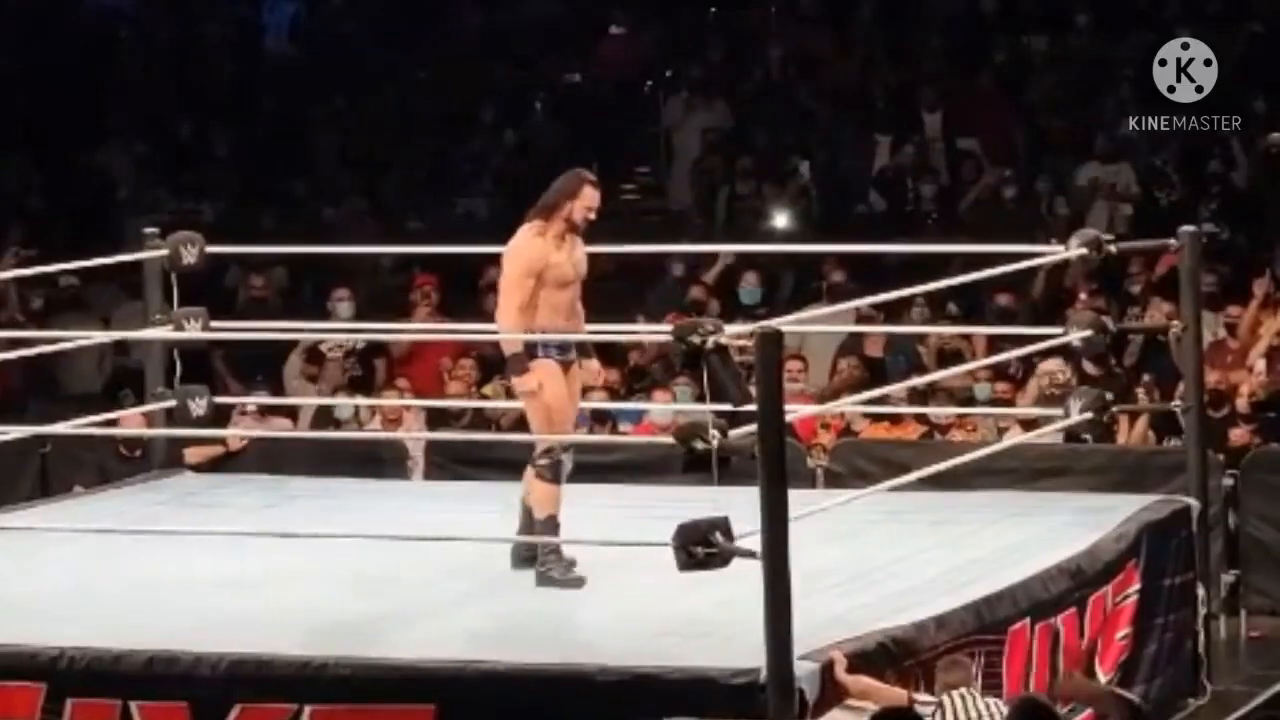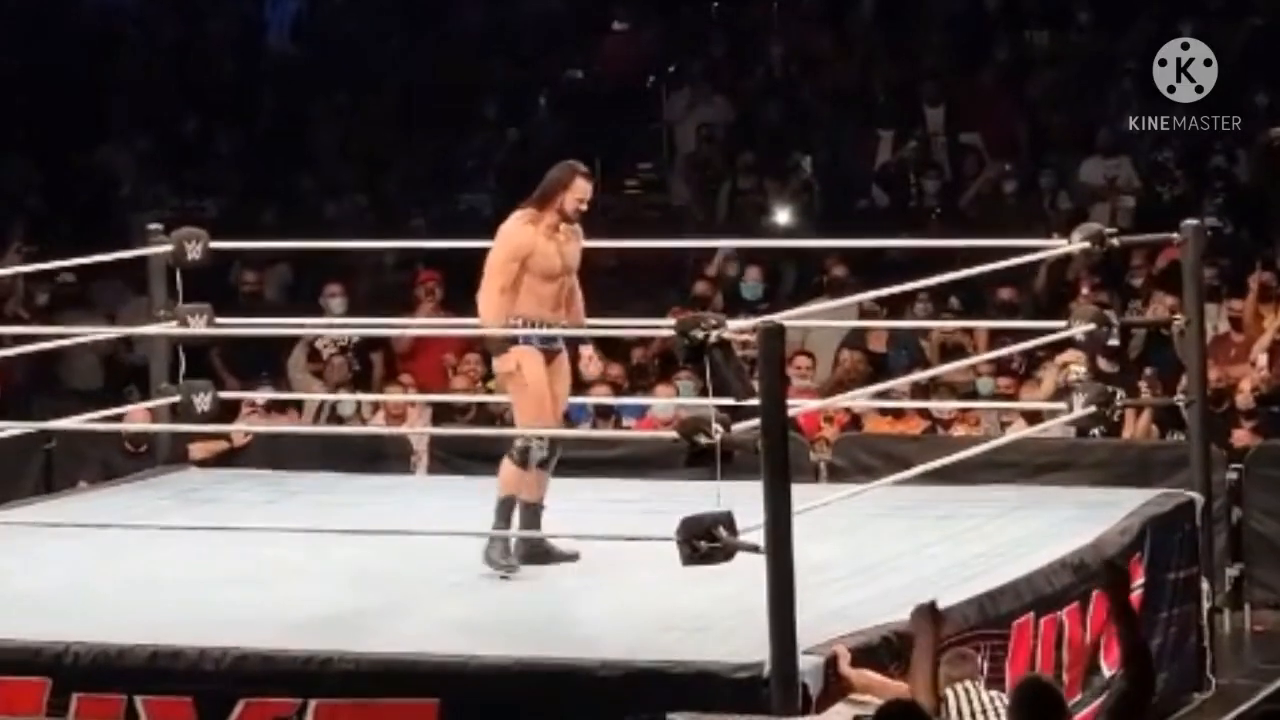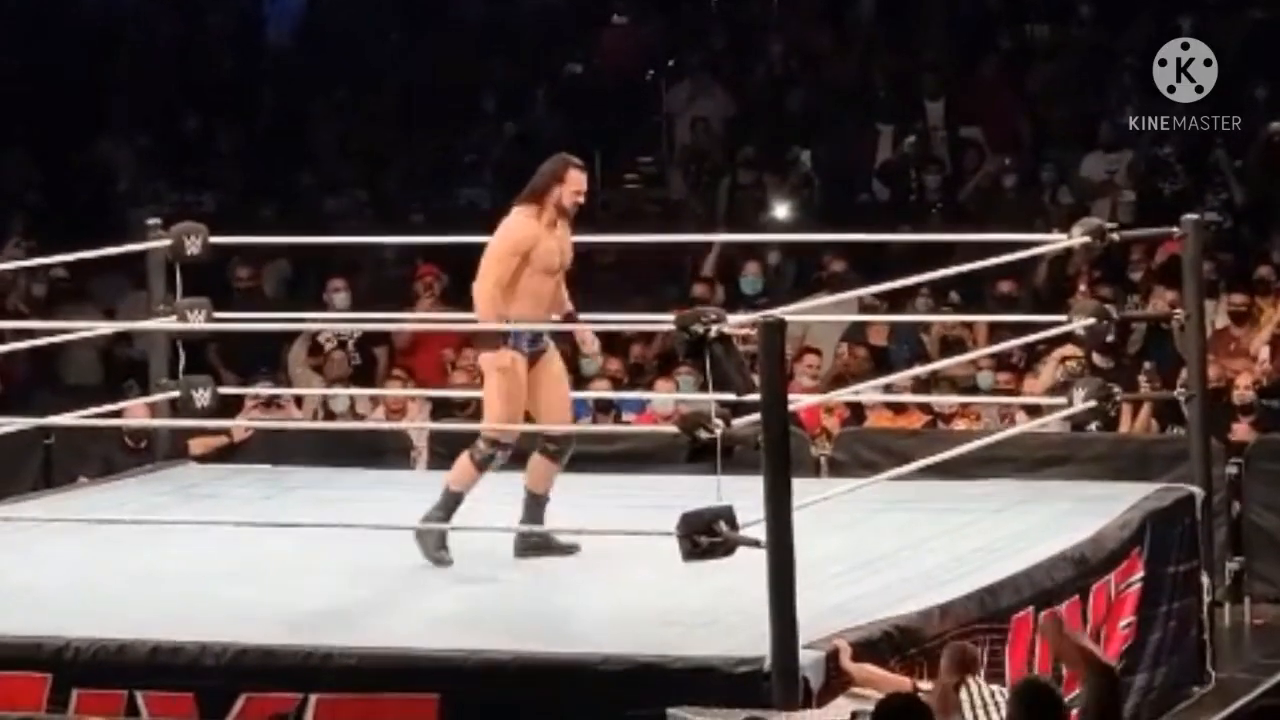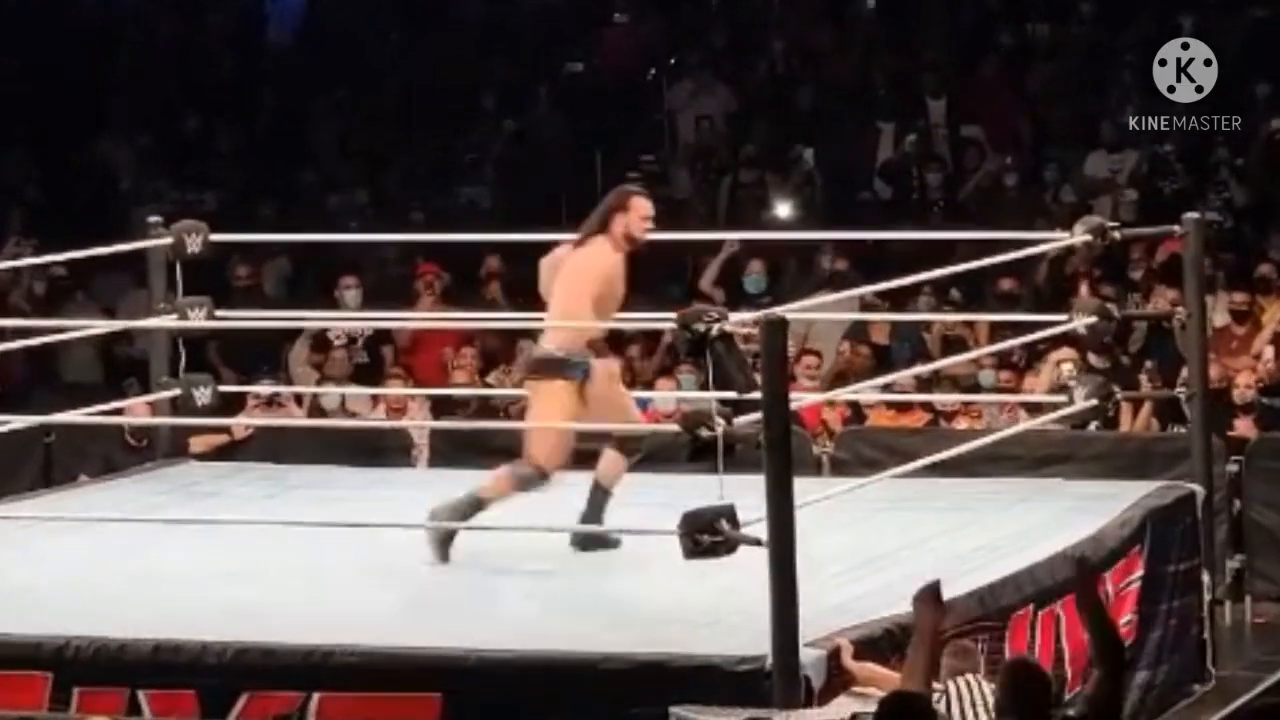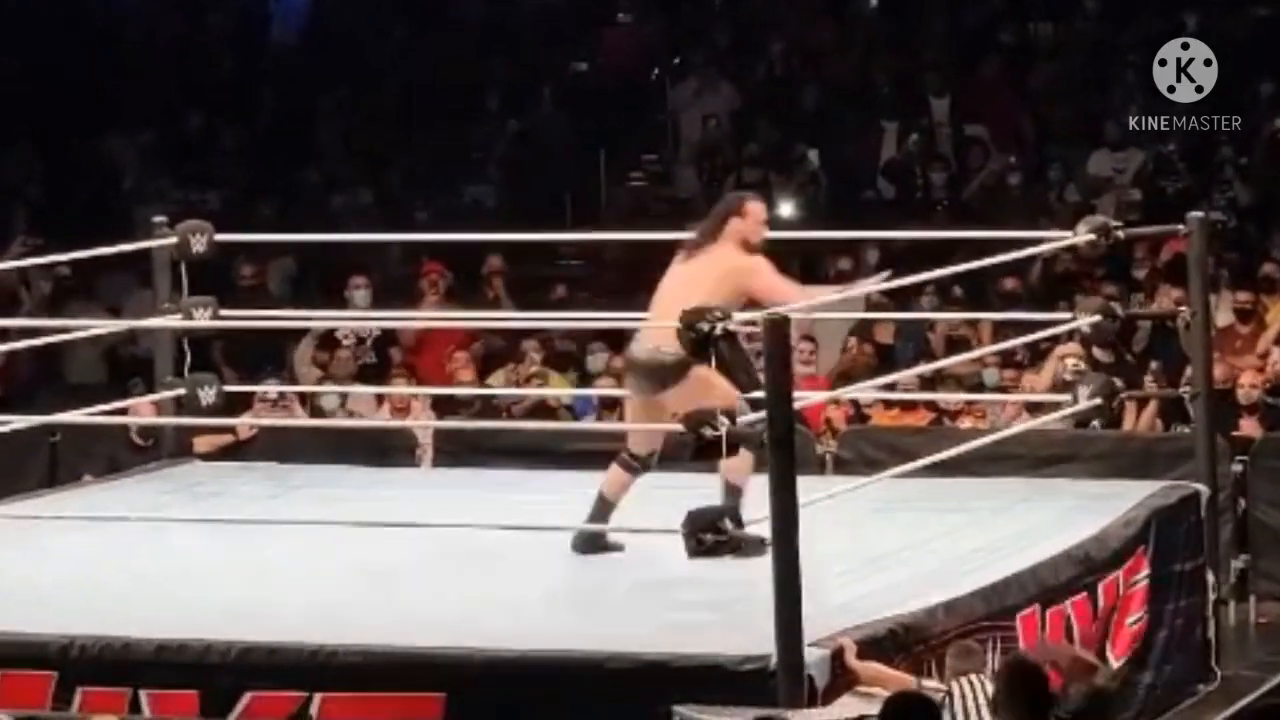
dt=0.3s
person 1, frame 1
left shoulder: (574, 241)
right shoulder: (529, 244)
right elbow: (509, 311)
left wrist: (585, 352)
right wrist: (518, 368)
left hip: (564, 348)
right hip: (536, 351)
left knee: (554, 449)
right knee: (553, 450)
left ankle: (528, 543)
right ankle: (548, 558)
person 1, frame 2
left shoulder: (572, 232)
right shoulder: (520, 230)
right elbow: (490, 293)
right wrist: (498, 350)
left hip: (554, 339)
right hip: (520, 337)
left knee: (548, 442)
right knee: (533, 437)
left ankle: (530, 539)
right ankle: (499, 534)
person 1, frame 3
left shoulder: (561, 226)
right shoulder: (521, 226)
right elbow: (485, 285)
left wrist: (574, 322)
right wrist: (490, 344)
left hip: (539, 339)
right hip: (508, 338)
left knee: (561, 435)
right knee: (498, 439)
left ankle: (532, 530)
right ankle: (437, 520)
person 1, frame 4
left shoulder: (588, 249)
right shoulder: (604, 259)
left elbow: (548, 264)
right elbow: (577, 311)
right wrist: (602, 351)
left hip: (576, 362)
right hip: (558, 365)
left knee: (630, 426)
right knee: (540, 466)
left ankle: (589, 525)
right ankle: (451, 517)
person 1, frame 5
left shoulder: (689, 255)
right shoulder: (744, 263)
right elbow: (796, 301)
left hip: (641, 358)
right hip: (670, 366)
left knee: (639, 452)
right knee: (741, 435)
left ankle: (592, 532)
